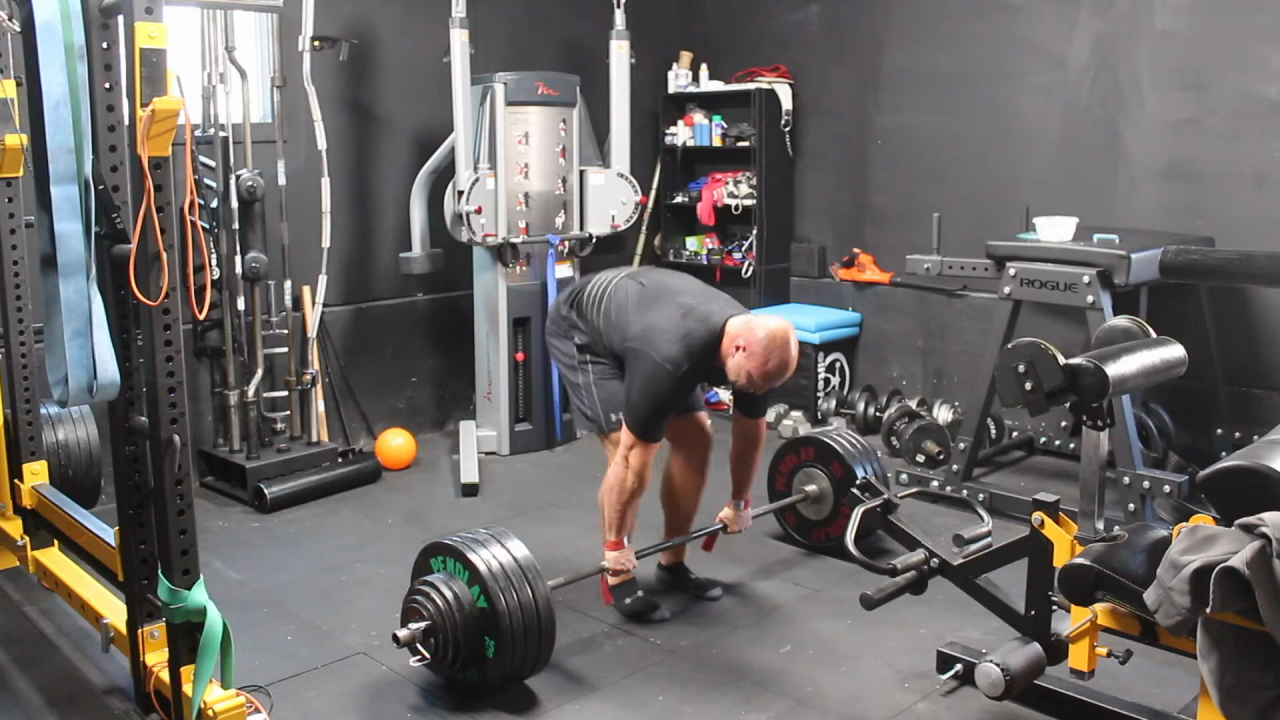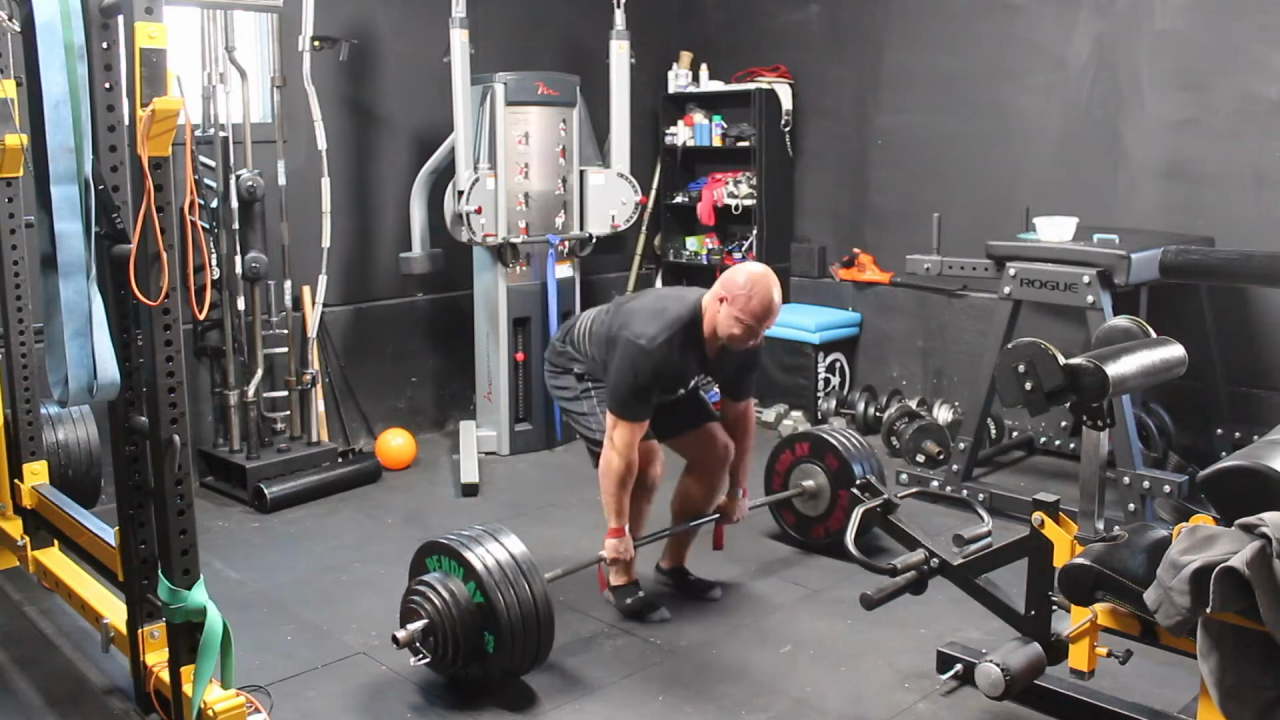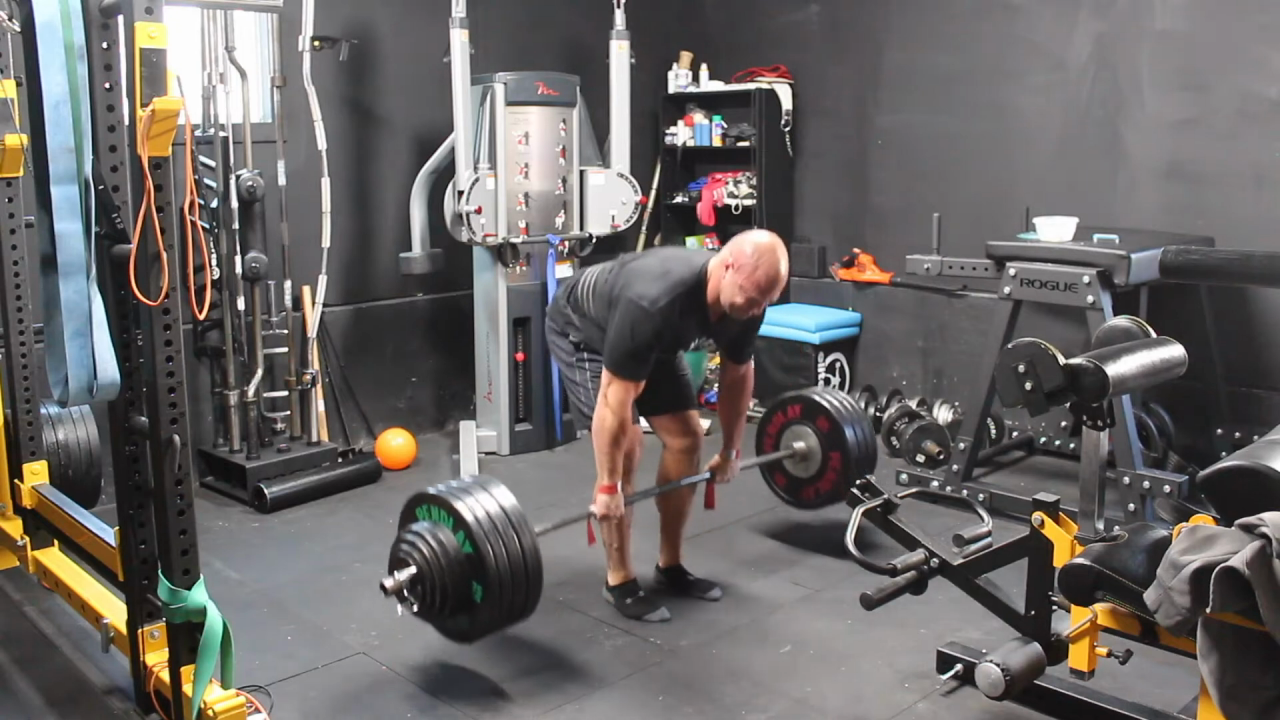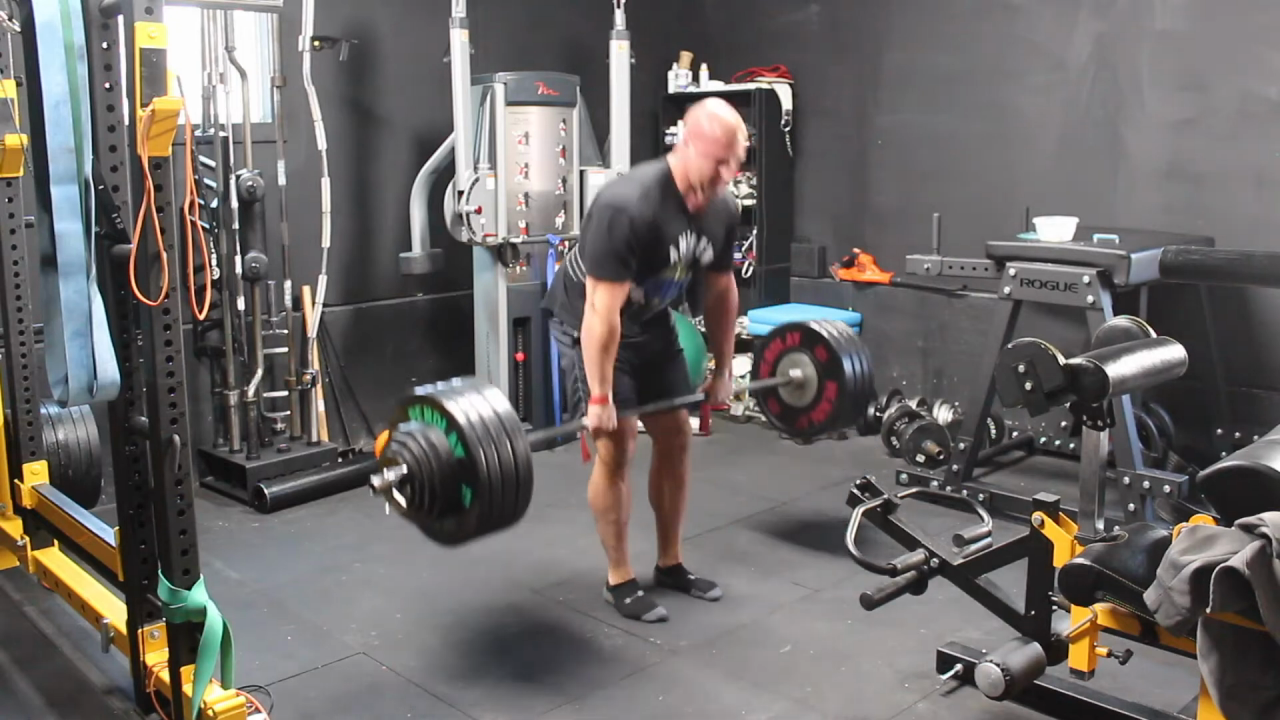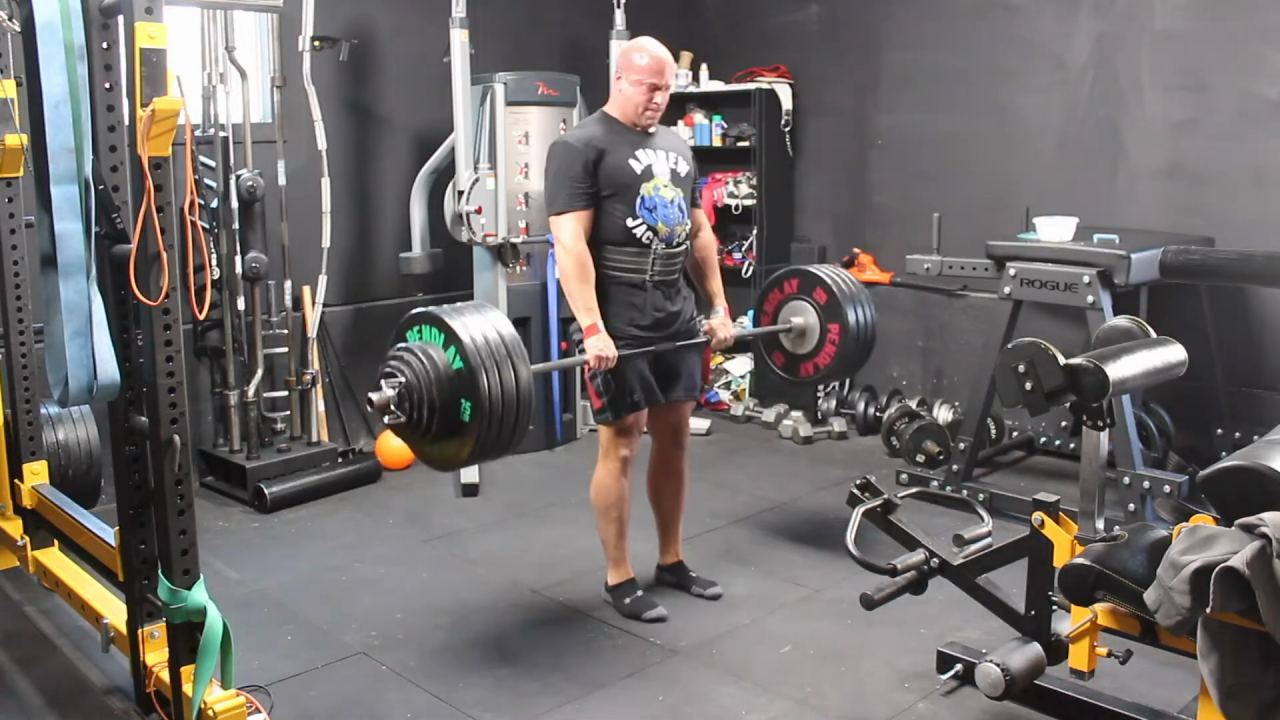
dt=0.4s
person 1, frame 1
left shoulder: (755, 347)
right shoulder: (668, 361)
left elbow: (750, 430)
right elbow: (633, 460)
left wrist: (739, 503)
right wrist: (615, 545)
right hip: (582, 330)
left knee: (696, 438)
right knee: (625, 449)
left ankle: (673, 562)
right ankle: (619, 580)
person 1, frame 2
left shoulder: (741, 340)
right shoulder: (650, 343)
left elbow: (739, 412)
right elbow: (621, 443)
left wrist: (737, 491)
right wrist: (616, 531)
right hip: (581, 369)
left knee: (718, 451)
right knee: (646, 464)
left ankle: (673, 565)
right ankle: (621, 579)
person 1, frame 3
left shoulder: (744, 303)
right shoulder: (653, 303)
left elbow: (737, 375)
right elbow: (616, 401)
left wrist: (730, 450)
right wrist: (607, 487)
right hip: (584, 331)
left knee: (686, 438)
right knee: (626, 449)
left ankle: (670, 566)
right ankle: (619, 580)
person 1, frame 4
left shoulder: (722, 210)
right shoulder: (628, 206)
left elbow: (721, 291)
right elbow: (603, 310)
left wrist: (722, 369)
right wrist: (599, 399)
left hip: (651, 323)
right hip: (588, 319)
left knee: (676, 438)
right knee: (615, 445)
left ankle: (670, 564)
right ankle: (619, 579)
person 1, frame 5
left shoulder: (675, 145)
right shoulder: (580, 145)
left elbow: (700, 232)
right elbow: (569, 243)
left wrist: (719, 307)
right wrist: (592, 328)
left hip: (678, 317)
right hip: (619, 324)
left knee: (673, 439)
right knee: (621, 444)
left ankle: (672, 562)
right ankle: (619, 579)
